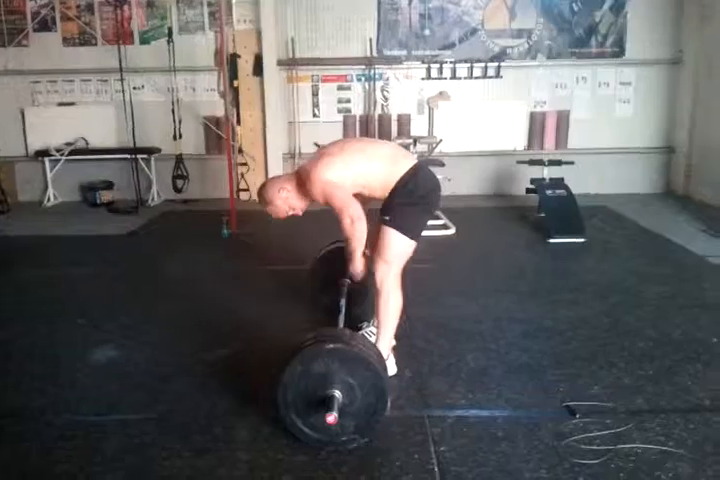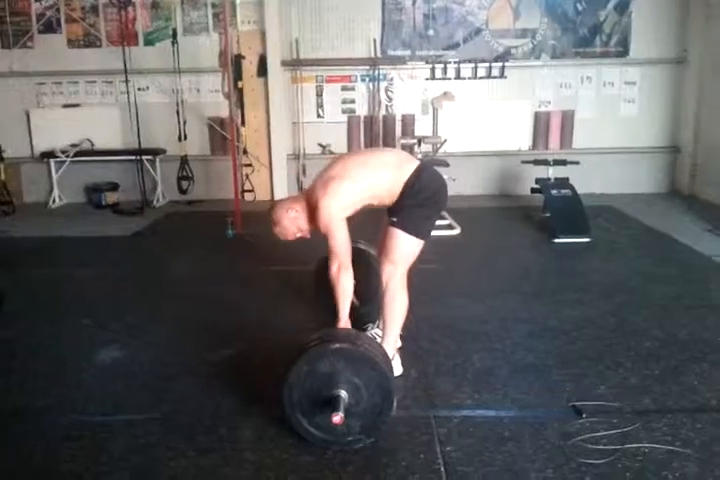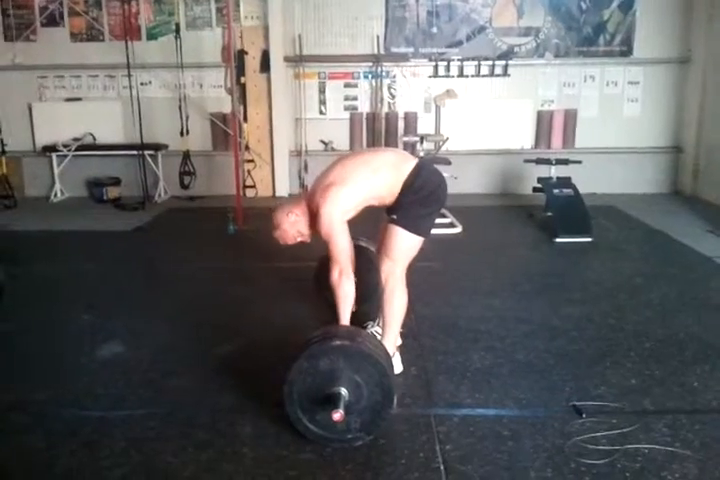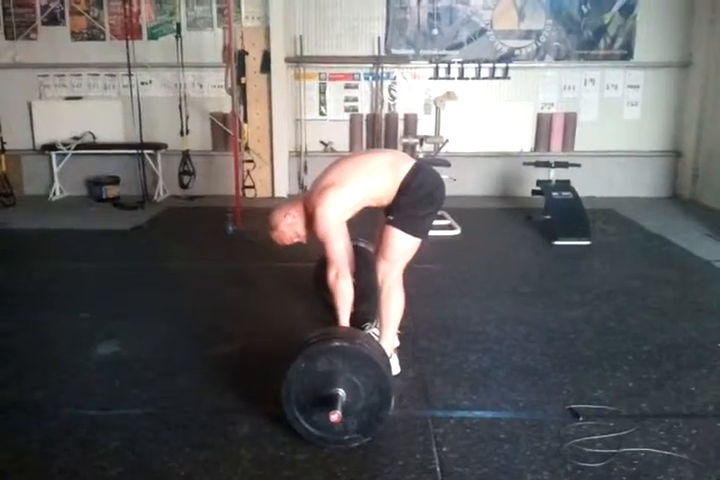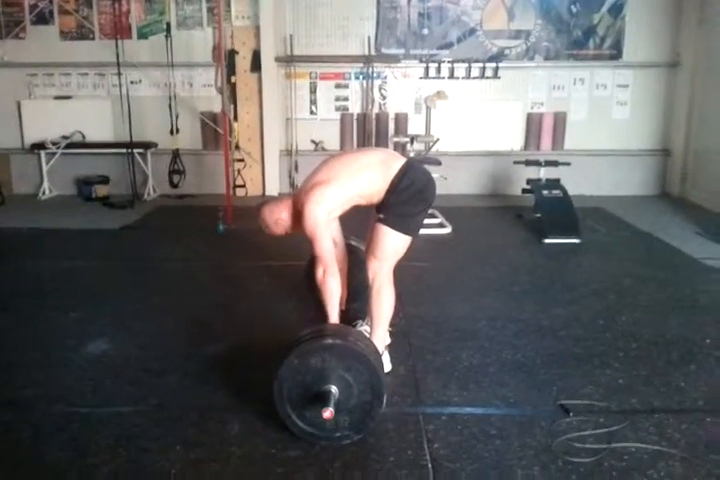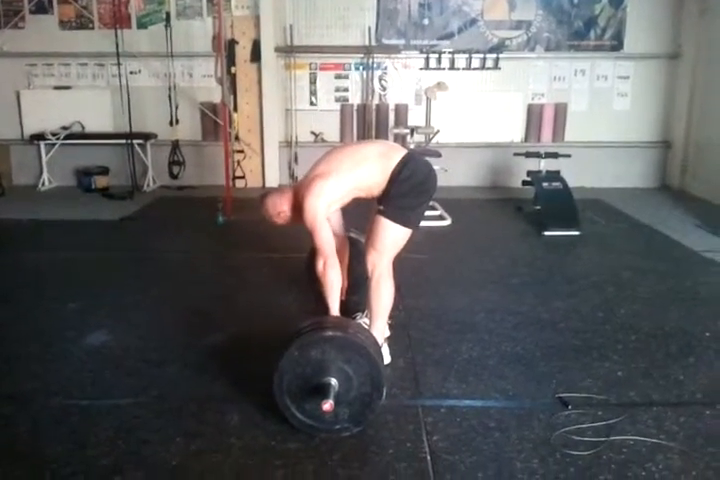
dt=0.4s
person 1, frame 1
left shoulder: (314, 181)
right shoulder: (315, 170)
left elbow: (355, 217)
left wrist: (356, 257)
right wrist: (357, 247)
left hip: (415, 188)
right hip: (409, 181)
left knee: (385, 272)
right knee: (380, 259)
left ankle: (382, 357)
right ankle: (381, 329)
person 1, frame 2
left shoulder: (324, 207)
right shoulder: (320, 193)
left elbow: (340, 266)
right elbow: (343, 252)
left wrist: (342, 318)
right wrist: (346, 290)
left hip: (422, 190)
right hip: (416, 182)
left knee: (391, 273)
right knee: (387, 262)
left ankle: (388, 357)
right ankle: (387, 330)
person 1, frame 3
left shoulder: (325, 211)
right shoulder: (318, 196)
left elbow: (341, 272)
right elbow: (344, 246)
left wrist: (343, 327)
right wrist: (349, 294)
left hip: (422, 188)
right hip: (415, 178)
left knee: (390, 270)
right knee: (385, 259)
left ankle: (387, 354)
right ankle: (388, 328)
person 1, frame 4
left shoulder: (322, 213)
right shoulder: (318, 198)
left elbow: (338, 273)
right elbow: (344, 246)
left wrist: (343, 328)
right wrist: (349, 297)
left hip: (419, 188)
right hip: (413, 179)
left knee: (388, 272)
right knee: (383, 261)
left ankle: (385, 356)
right ankle: (385, 329)
person 1, frame 5
left shoulder: (310, 210)
right shoulder: (312, 196)
left elbow: (326, 270)
right elbow: (337, 243)
left wrist: (333, 323)
right wrist: (343, 290)
left hip: (410, 186)
right hip: (405, 177)
left knee: (378, 269)
right knee: (375, 260)
left ankle: (377, 352)
right ankle: (377, 328)
person 1, frame 6
left shoulder: (311, 203)
right shoulder: (314, 188)
left elbow: (327, 262)
right elbow: (338, 236)
left wrist: (334, 316)
right wrist: (343, 280)
left hip: (410, 178)
right hip: (408, 168)
left knee: (377, 262)
right knee: (375, 254)
left ankle: (376, 345)
right ankle: (376, 320)
